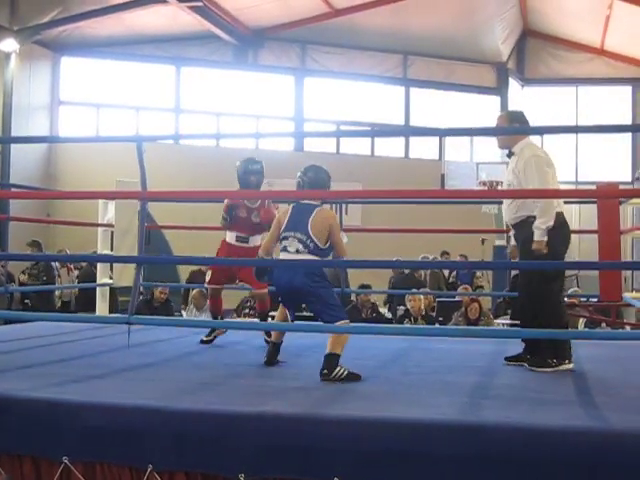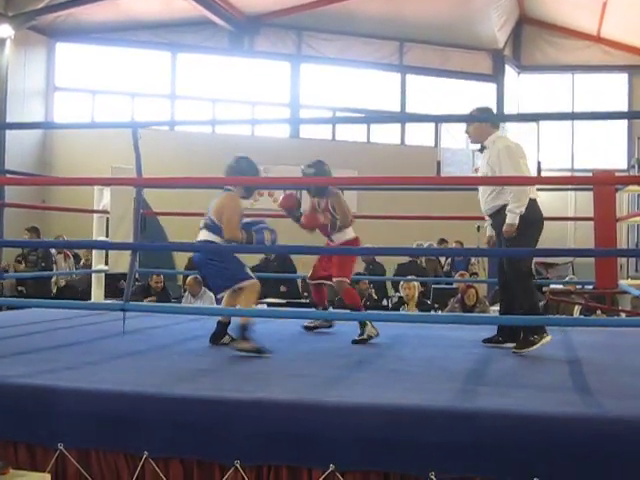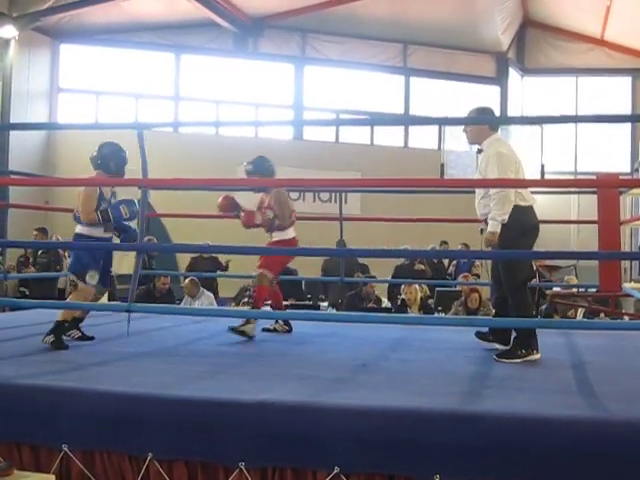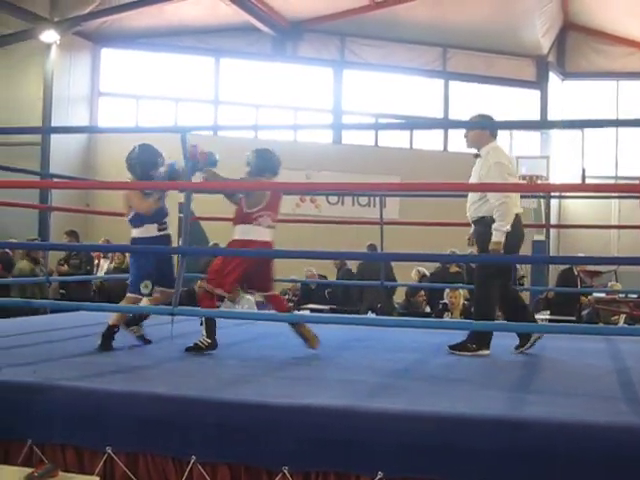
dt=1s
person 1, frame 1
left shoulder: (532, 156)
right shoulder: (517, 159)
left elbow: (544, 199)
left wrist: (540, 236)
right wrist: (516, 239)
left hip: (543, 233)
right hip: (529, 232)
left knee: (547, 293)
right knee: (528, 293)
left ankle: (559, 355)
right ankle: (535, 349)
person 1, frame 2
left shoulder: (504, 147)
right shoulder: (488, 153)
left elbow: (518, 184)
left wrist: (512, 219)
right wrist: (491, 228)
left hip: (520, 219)
right hip: (505, 220)
left knee: (518, 273)
right knee: (507, 277)
left ankle: (535, 331)
right ankle: (509, 333)
person 1, frame 3
left shoulder: (496, 151)
right shoulder: (492, 151)
left elbow: (502, 192)
left wrist: (493, 227)
left hip: (513, 223)
right hip: (511, 223)
left knee: (515, 283)
right knee: (502, 281)
left ankle: (527, 345)
right ankle: (499, 334)
person 1, frame 4
left shoulder: (495, 160)
right shoulder: (485, 159)
left elbow: (503, 202)
left wrist: (498, 236)
right wrist: (477, 231)
left hip: (499, 230)
right hip: (489, 229)
left knee: (485, 284)
right knee: (501, 284)
left ankle: (479, 341)
right ankle: (527, 328)
person 2, frame 1
left shoulder: (286, 212)
right shoulder: (328, 216)
left elbow: (266, 248)
right elbow: (340, 253)
right wrist: (337, 236)
left hip: (282, 274)
right hip: (311, 276)
left knee: (286, 307)
right knee: (340, 322)
left ankle: (272, 353)
right ankle: (330, 367)
person 2, frame 2
left shoulder: (227, 197)
right shoulder: (232, 201)
right elbow: (231, 234)
left wrist: (248, 225)
right wrist: (257, 237)
left hip: (209, 252)
right hip: (211, 253)
left knee: (236, 289)
right knee: (251, 287)
left ankle: (220, 333)
right ankle: (243, 336)
person 2, frame 3
left shoulder: (108, 187)
right shoulder: (92, 185)
right elbow: (86, 217)
left wrist: (119, 227)
right wrist: (113, 214)
left hip: (102, 244)
right hip: (87, 242)
left knee: (98, 290)
right knee: (87, 288)
left ankle: (72, 326)
right ankle: (54, 332)
person 2, frame 4
left shoulder: (154, 184)
right shoulder: (131, 190)
right elbow: (146, 209)
right wrist: (160, 188)
left hip: (162, 245)
right hip: (143, 247)
left knee: (167, 292)
right knee: (135, 295)
right ankle: (107, 335)
person 3, frame 1
left shoulder: (266, 200)
right shoulder: (234, 198)
left elbow: (271, 228)
right elbow: (224, 223)
left wrist: (271, 222)
right wrist: (227, 211)
left hip: (252, 250)
right hip: (230, 248)
left knee: (262, 292)
right knee: (213, 286)
right ankle: (216, 327)
person 3, frame 2
left shoulder: (335, 197)
right shoulder: (315, 199)
left elbow: (347, 222)
right elbow: (310, 225)
left wrist: (322, 222)
right wrist: (295, 211)
left hip: (348, 245)
right hip: (333, 246)
left knee: (340, 283)
right knee: (314, 281)
left ankle: (367, 325)
right ankle: (324, 318)
person 3, frame 3
left shoulder: (278, 194)
right shoulder: (265, 196)
left elbow: (285, 222)
right elbow: (257, 220)
left wrist: (262, 220)
right wrist: (238, 211)
left hip: (285, 243)
right hip: (276, 243)
left knee: (262, 278)
right knee: (268, 282)
left ankle: (250, 324)
person 3, frame 4
left shoulder: (255, 184)
right shoulder: (275, 190)
left elbow: (220, 181)
right wrist: (233, 195)
left hip: (243, 245)
right hip: (264, 246)
left knee: (208, 290)
right knee: (268, 294)
left ankle: (208, 339)
right ankle: (303, 331)
